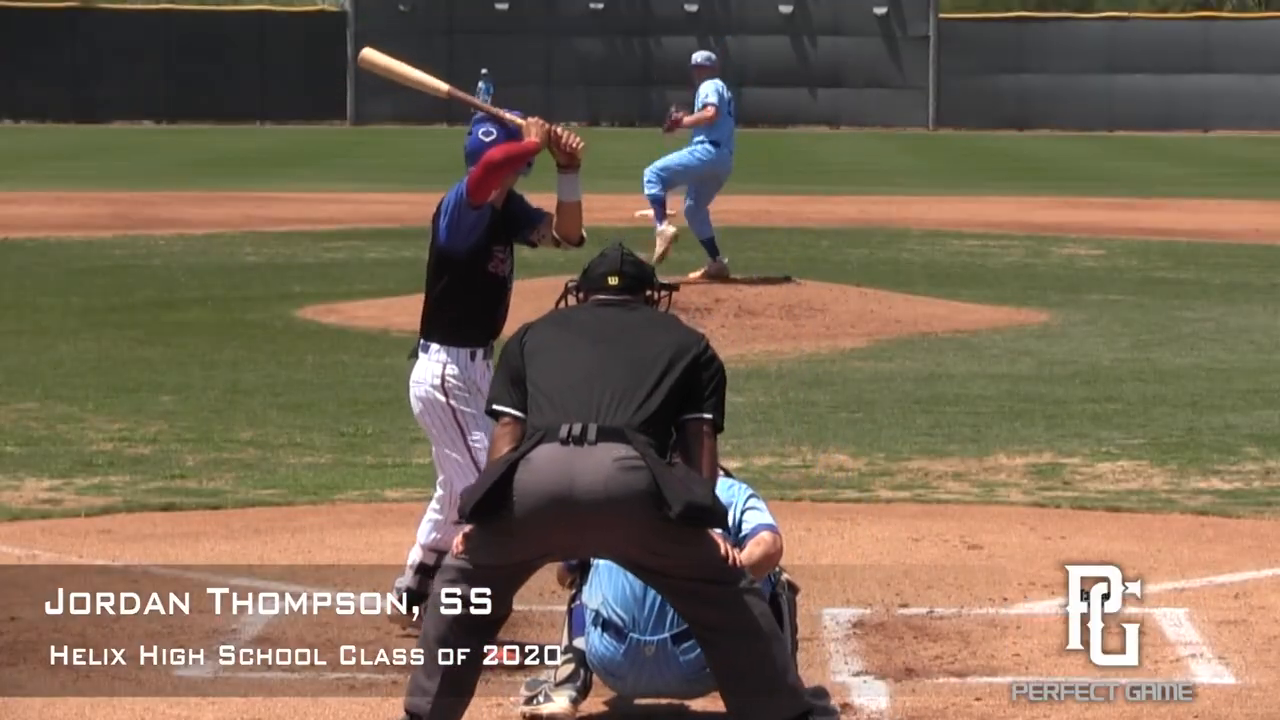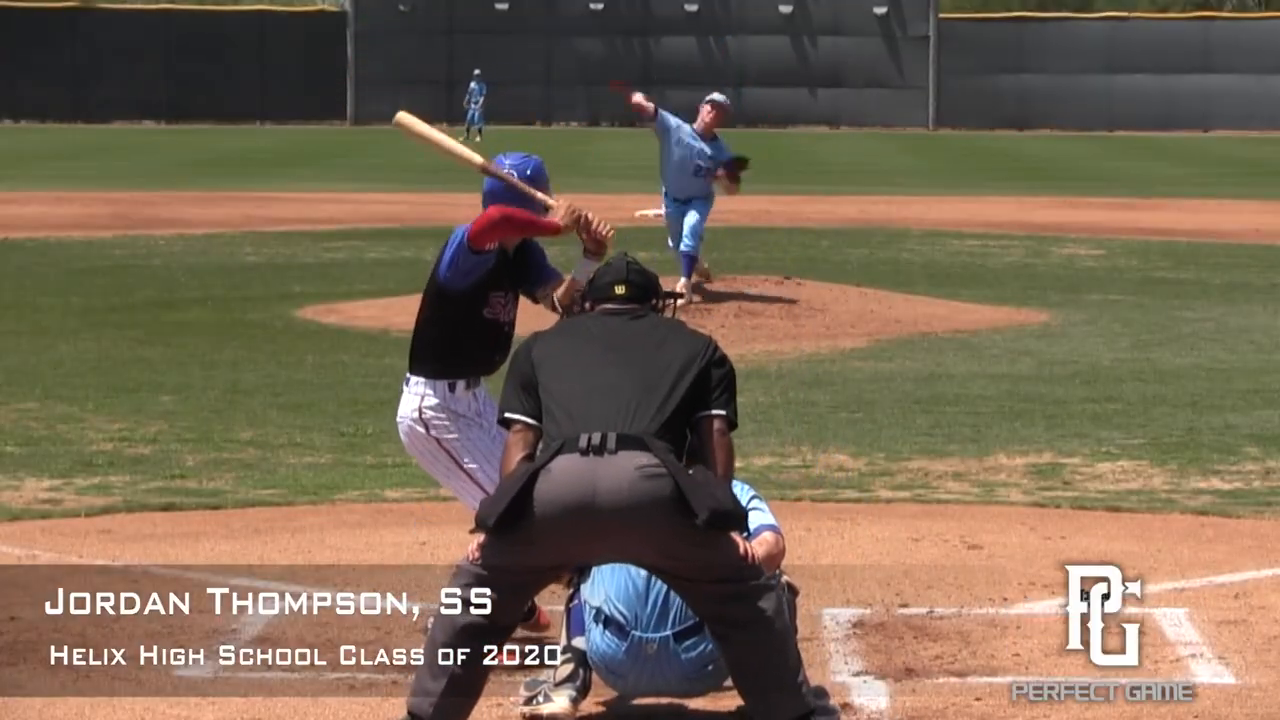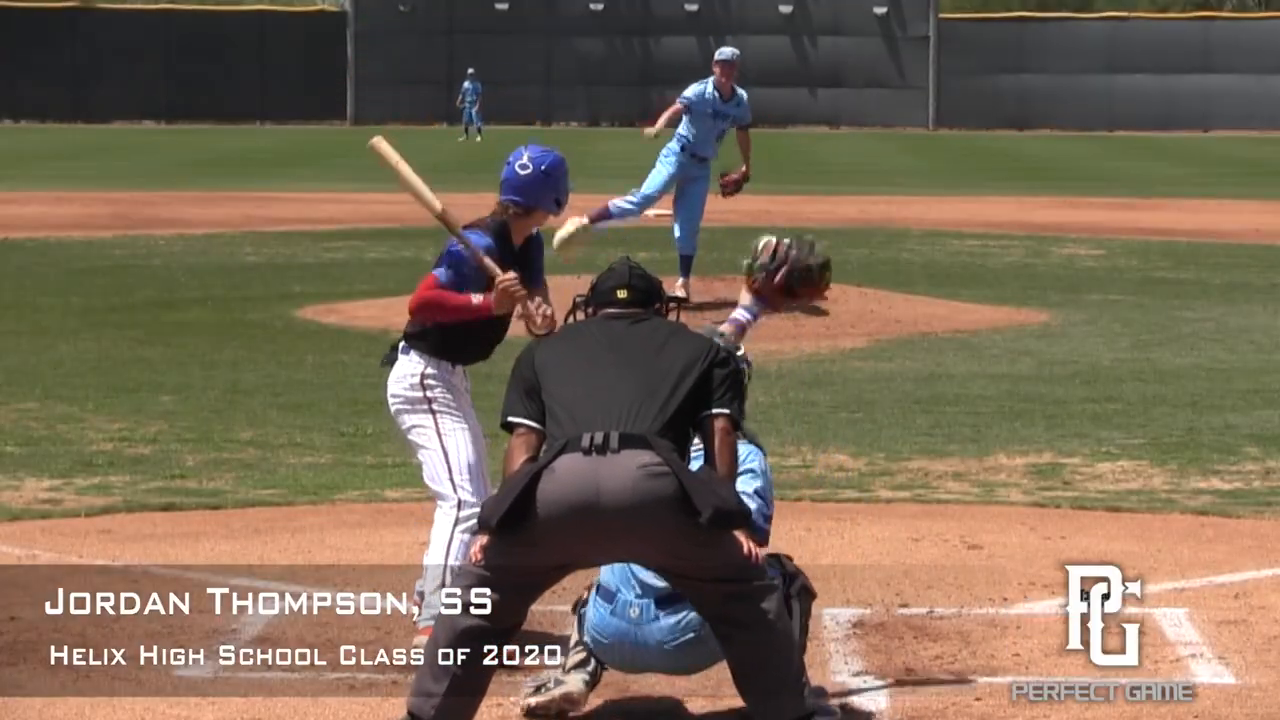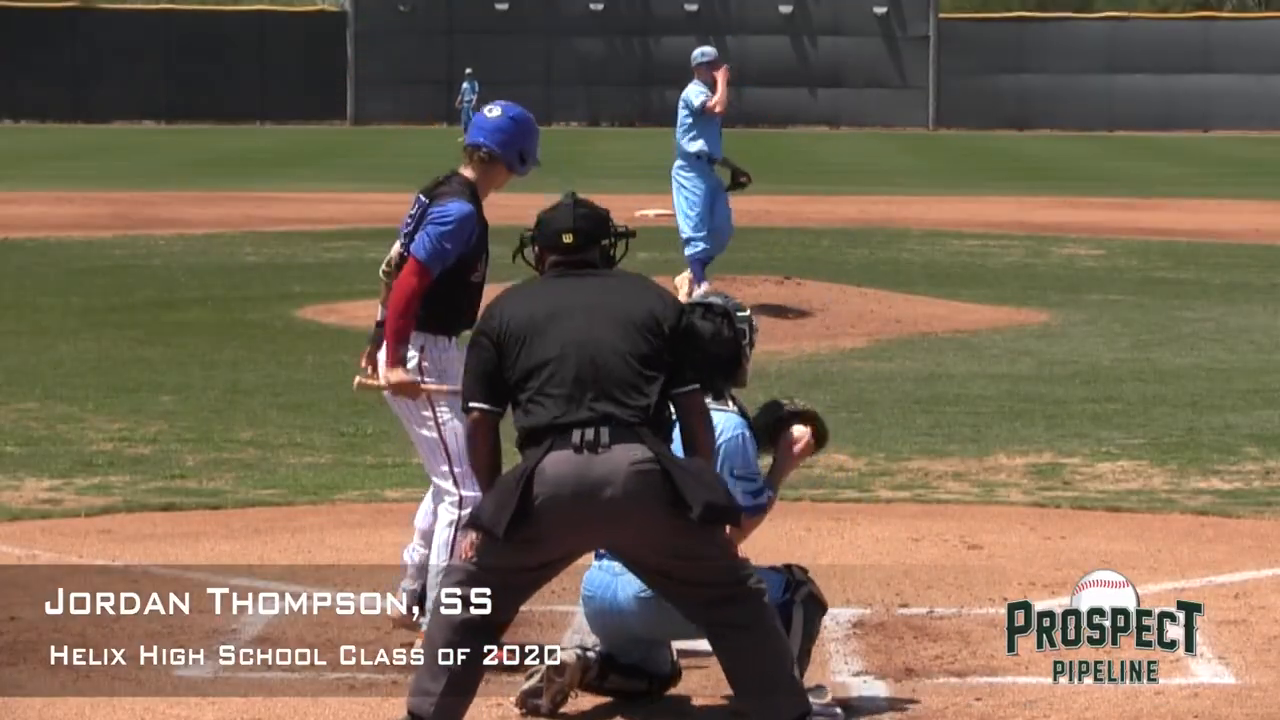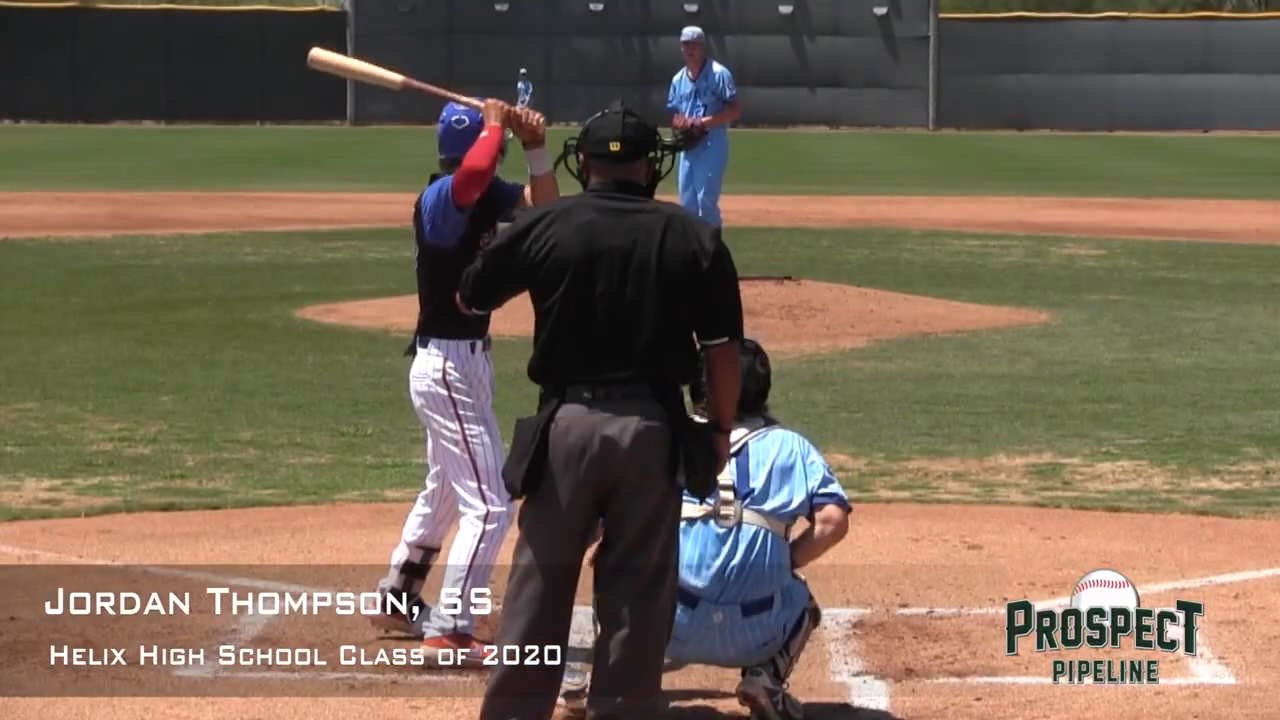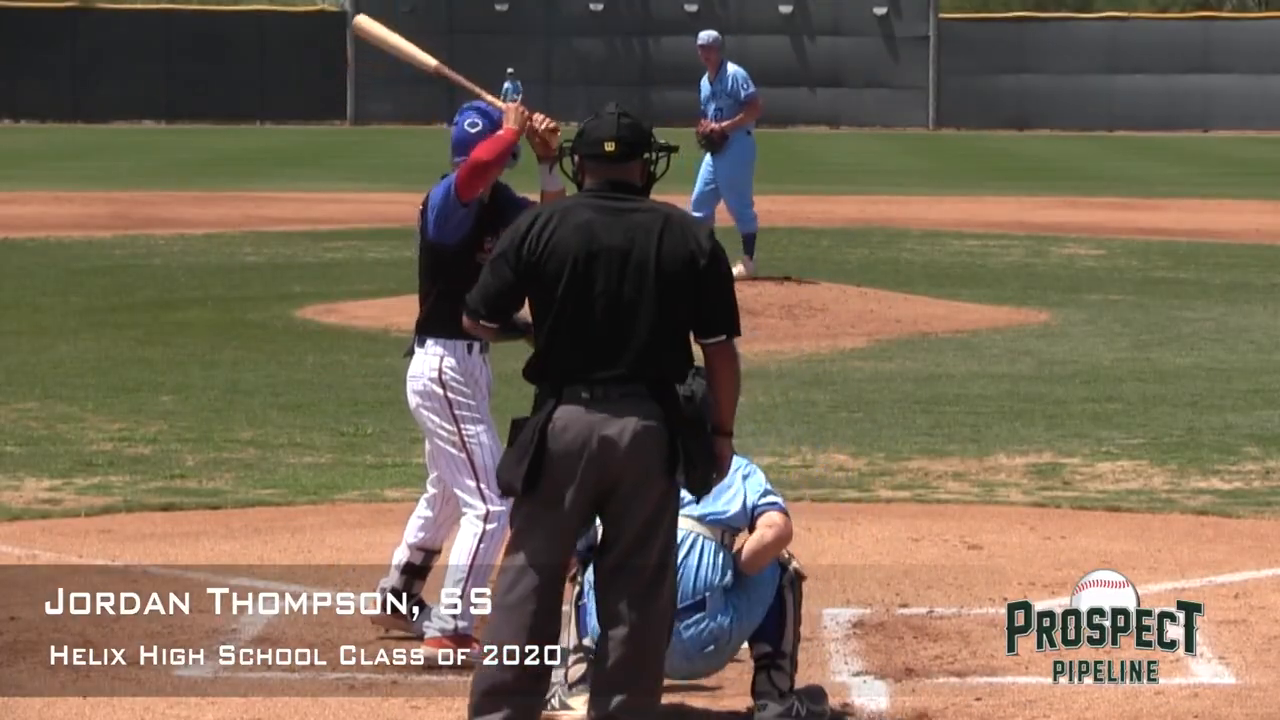
dt=0.5s
person 1, frame 1
left shoulder: (506, 207)
right shoulder: (461, 204)
left elbow: (566, 234)
right elbow: (490, 165)
left wrist: (567, 171)
right wrist: (532, 144)
left hip: (471, 368)
right hip: (446, 373)
left knee: (460, 491)
left ankle: (415, 593)
person 1, frame 2
left shoulder: (522, 252)
right shoulder: (468, 242)
left elbow: (563, 302)
right elbow: (491, 220)
left wrist: (592, 254)
right wrist: (555, 224)
left hip: (473, 398)
right hip: (432, 408)
person 1, frame 3
left shoulder: (528, 243)
right shoulder: (478, 244)
left elbow: (537, 306)
right elbow: (419, 303)
left wrist: (542, 315)
right wrist: (486, 304)
left hip: (450, 377)
right hip: (422, 379)
left knee: (475, 494)
right knee: (463, 499)
left ankle: (431, 593)
right ankle: (434, 626)
person 1, frame 4
left shoulder: (441, 193)
right shoulder: (459, 211)
left elbow: (392, 268)
right elbow: (407, 283)
left wrist: (381, 345)
right wrist: (392, 359)
left hip: (428, 355)
right hip: (424, 361)
left knee: (450, 484)
right knee: (462, 493)
left ankle: (416, 596)
person 1, frame 5
left shoulder: (482, 192)
right shoulder: (440, 197)
left elbow: (545, 205)
right elbow: (473, 171)
left wrist: (536, 146)
right wrist: (495, 125)
left hip: (462, 362)
right hip: (448, 367)
left knee: (445, 491)
right knee: (490, 504)
left ankle: (396, 599)
right ankle: (448, 630)
person 1, frame 6
left shoulder: (495, 199)
right shoulder: (447, 198)
right elbow: (480, 163)
left wrist: (549, 161)
right wrist: (512, 128)
left hip: (464, 364)
right hip: (444, 368)
left knee: (447, 493)
right knee: (489, 505)
left ankle: (398, 598)
right ankle: (447, 631)
person 2, frame 1
left shoulder: (534, 332)
right shoulder: (687, 342)
left elbow: (508, 431)
right elbow: (701, 437)
left wrist: (486, 512)
right wrist: (705, 519)
left hip: (539, 477)
right hip: (631, 479)
left knee: (464, 588)
right knee: (725, 597)
person 2, frame 2
left shoulder: (541, 344)
right shoulder: (697, 345)
left elbow: (520, 439)
right elbow: (715, 434)
left wrist: (502, 518)
right wrist: (720, 519)
left hip: (559, 484)
right hip: (651, 484)
left knee: (478, 592)
right knee: (744, 596)
person 2, frame 3
left shoulder: (545, 348)
right shoulder: (701, 348)
left elbow: (524, 442)
right elbow: (720, 433)
left wrist: (502, 522)
right wrist: (727, 518)
left hip: (562, 485)
right hip: (653, 484)
left knee: (480, 593)
right knee: (747, 593)
person 2, frame 4
left shoulder: (504, 309)
right shoulder: (654, 299)
left elbow: (479, 422)
right elbow: (692, 409)
left wrist: (493, 505)
right wrist: (705, 499)
left hip: (551, 476)
right hip: (641, 472)
left knee: (470, 591)
right knee: (728, 595)
person 2, frame 5
left shoulder: (542, 227)
right shoulder: (696, 237)
left elbow: (469, 300)
right elbow: (723, 351)
right wrist: (719, 429)
left hip: (566, 425)
right hip: (652, 428)
left knee: (541, 581)
right knee: (640, 592)
person 2, frame 6
left shoulder: (538, 227)
right shoulder: (690, 236)
left elbow: (478, 322)
right elbow: (720, 349)
right wrist: (721, 431)
left hip: (561, 425)
right hip: (648, 427)
left knee: (529, 575)
right knee: (638, 588)
person 3, frame 1
right shoulder: (732, 490)
left elbow: (565, 575)
right elbow: (768, 547)
left hip: (610, 665)
right hip: (697, 665)
left knee: (582, 580)
right knee: (774, 582)
left ankle: (565, 689)
person 3, frame 2
right shoulder: (733, 490)
right elbow: (770, 548)
left hip: (612, 662)
right hip: (698, 663)
left knee: (583, 580)
right knee: (773, 586)
left ankle: (565, 690)
person 3, frame 3
right shoulder: (744, 454)
right elbow: (747, 534)
left hip: (608, 631)
right hip: (681, 639)
left knee: (597, 594)
right knee: (785, 578)
left ankle: (575, 678)
person 3, frame 4
right shoulder: (727, 426)
right elbow: (736, 530)
right wrist: (785, 464)
left hip: (598, 589)
right hip: (659, 588)
left knee: (651, 673)
right knee: (796, 591)
left ankle: (579, 667)
person 3, frame 5
right shoulder: (790, 445)
right elbow: (833, 522)
right wrist: (786, 563)
left hip: (672, 625)
right hip: (748, 636)
right knee: (797, 599)
right ankle: (765, 680)
person 3, frame 6
right shoulder: (735, 467)
left elbow: (575, 559)
right elbow: (776, 529)
right wrist: (733, 574)
right hip: (700, 643)
left knee: (589, 574)
right knee: (779, 568)
left ankle: (579, 691)
person 4, frame 1
left shoulder: (710, 87)
right shoulder: (724, 94)
left elbow: (710, 115)
left wrist: (683, 121)
right wrist: (682, 120)
left hip: (707, 153)
right hip: (724, 161)
left knee: (653, 174)
right knee: (695, 210)
left ankle: (663, 229)
right ankle: (717, 263)
person 4, frame 2
left shoulder: (720, 151)
right shoulder: (675, 127)
left elbow: (732, 190)
right elbow: (650, 110)
left wrist: (725, 178)
right wrist: (641, 102)
left hip: (700, 200)
right hip: (674, 198)
left knee: (691, 230)
right knee: (678, 244)
left ankle: (684, 285)
right ankle: (696, 266)
person 4, frame 3
left shoulder: (742, 101)
right shoulder: (699, 91)
left elbow: (743, 131)
right elbow: (677, 107)
left wrist: (746, 165)
right wrist: (657, 127)
left hip: (702, 164)
right hip: (678, 156)
left knee: (689, 225)
right knee: (643, 199)
left ankle: (684, 283)
right ankle: (584, 223)
person 4, frame 4
left shoulder: (709, 96)
right shoulder: (694, 92)
right elbow: (718, 109)
left wrist: (732, 166)
right wrist: (721, 80)
left hip: (708, 171)
right hip: (690, 171)
left knee: (721, 232)
right knee: (697, 234)
left ankle: (691, 278)
right ankle: (698, 290)
person 4, frame 5
left shoulder: (719, 74)
right shoulder: (678, 79)
left elbow: (735, 111)
right elbow: (674, 115)
left wrist: (702, 122)
right wrist: (681, 122)
left hip: (712, 144)
right hip: (688, 146)
left knee: (706, 200)
right knee: (688, 206)
person 4, frame 6
left shoulder: (735, 74)
right shoulder: (705, 81)
left elbow: (755, 109)
left wrist: (723, 126)
right wrist: (705, 127)
left hip: (737, 145)
left knee: (740, 205)
right knee: (700, 201)
left ankle: (747, 262)
